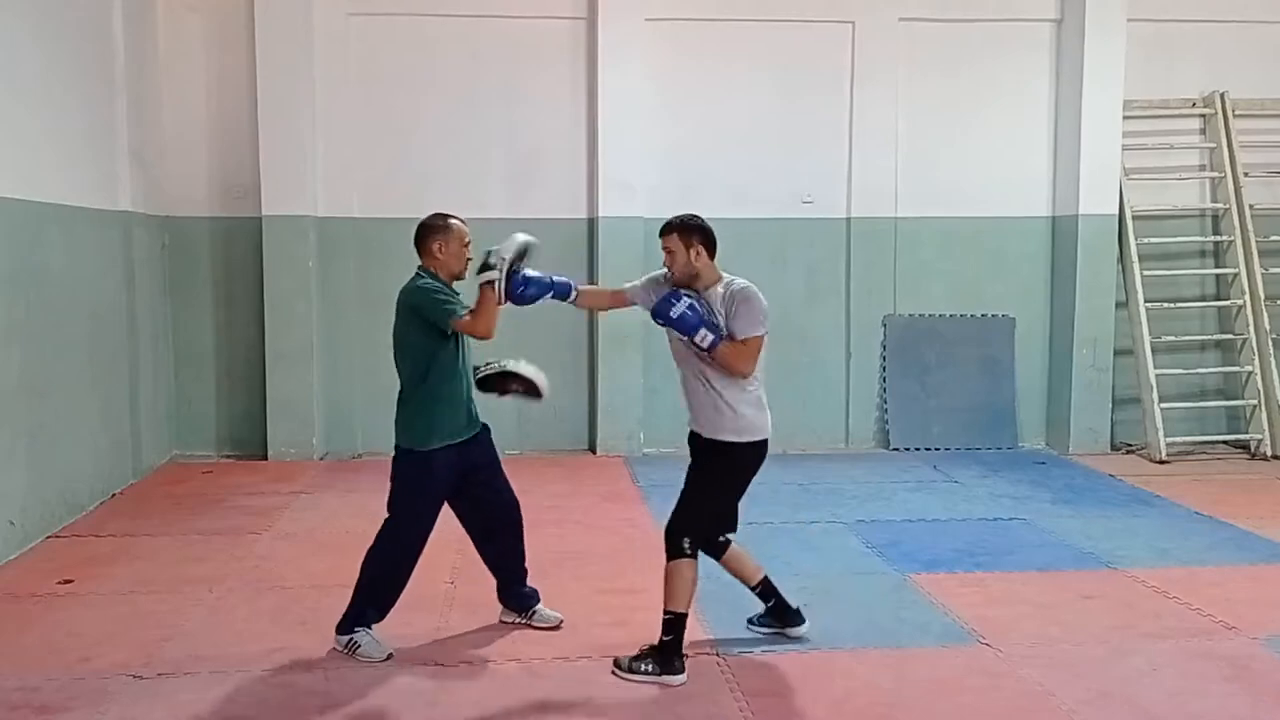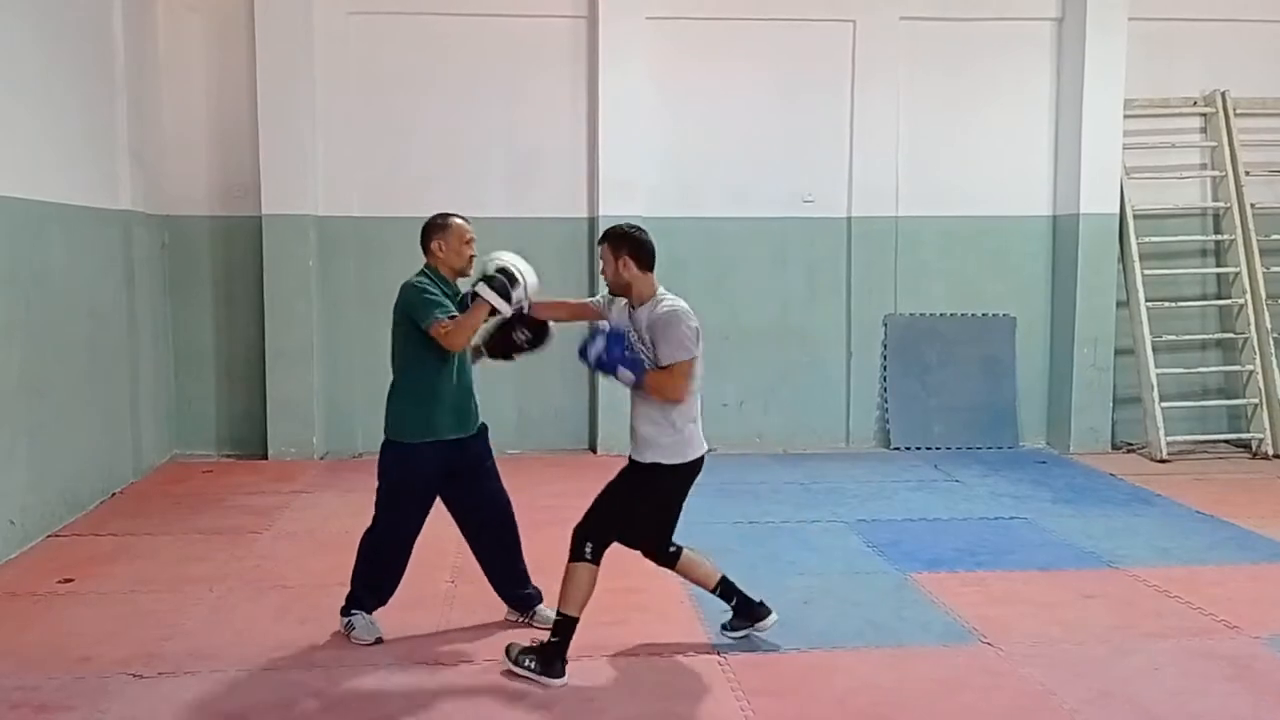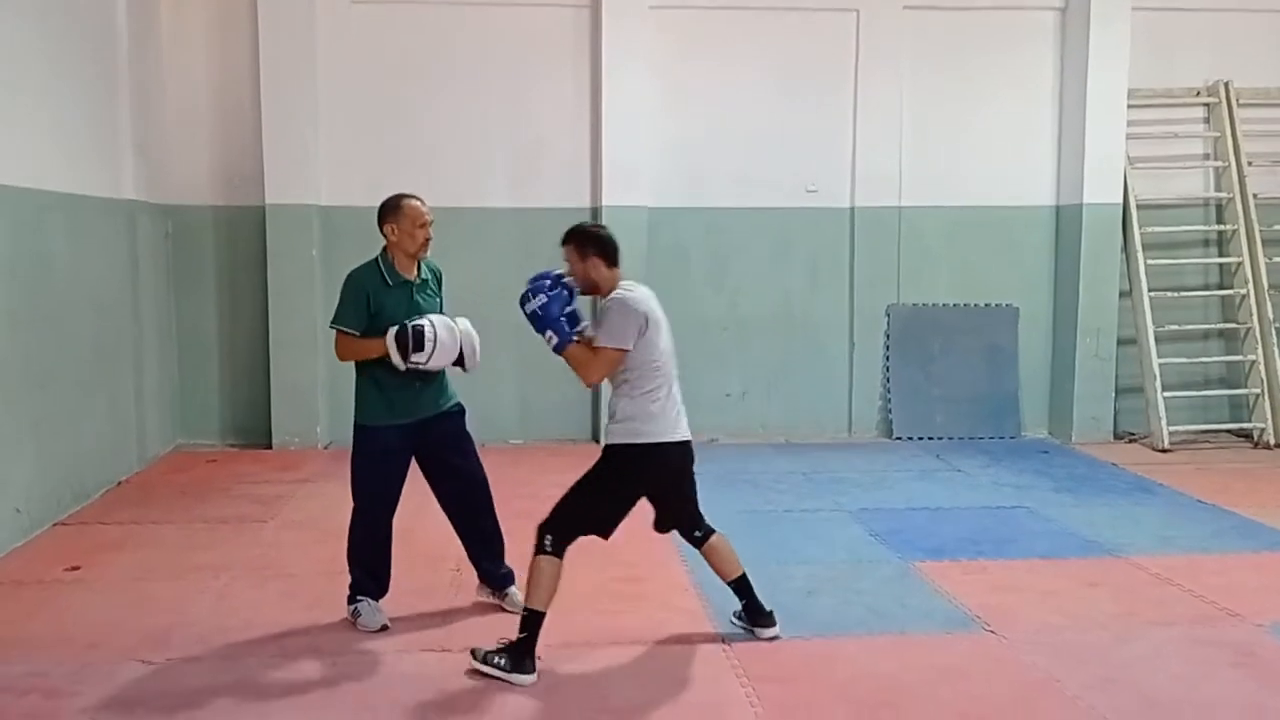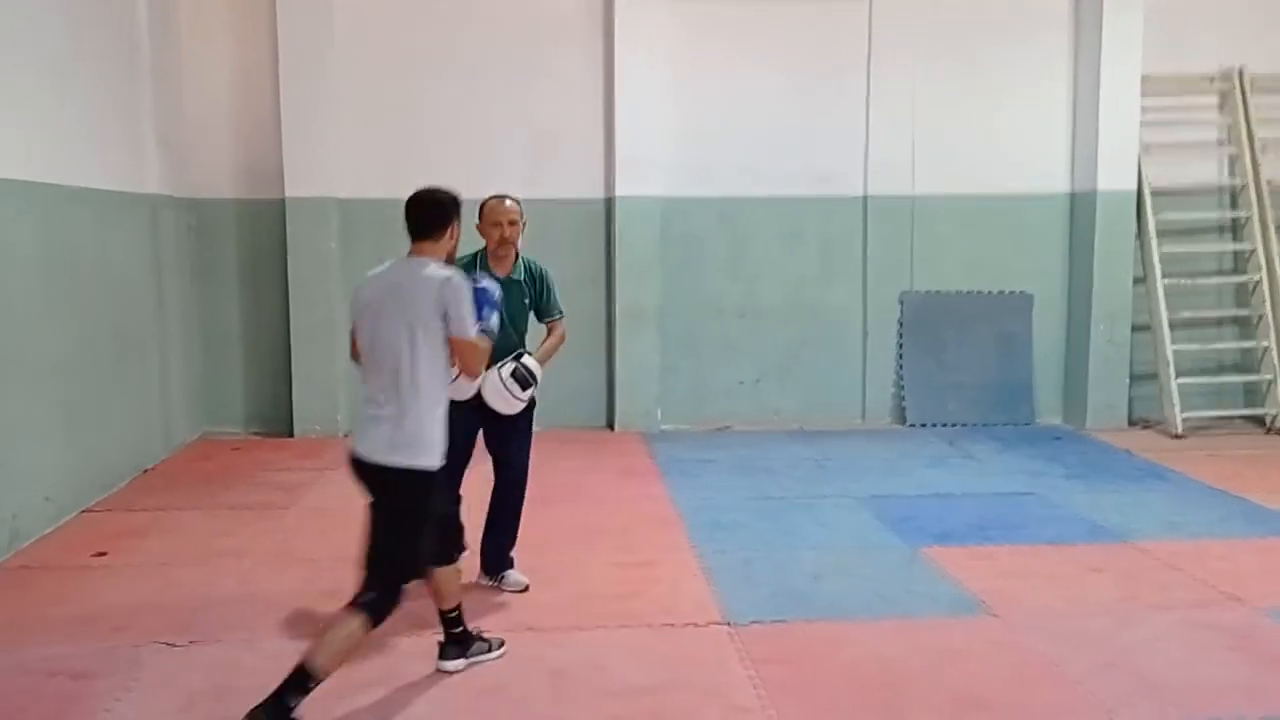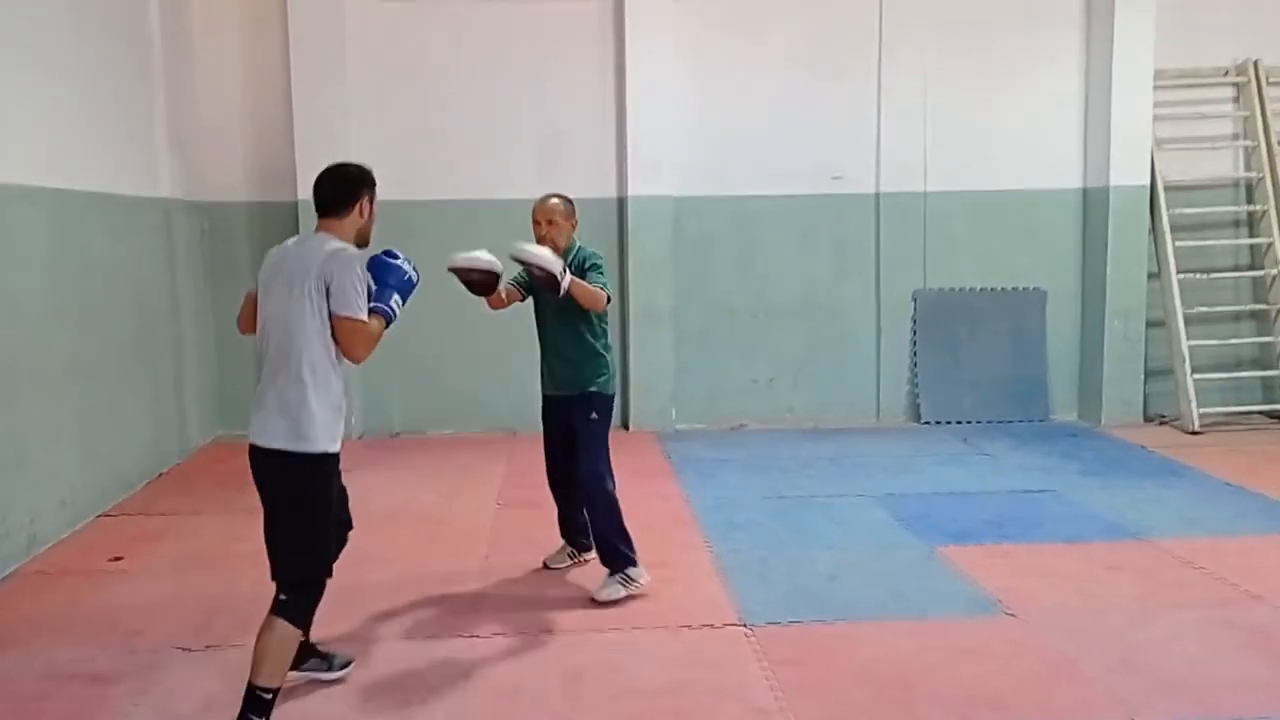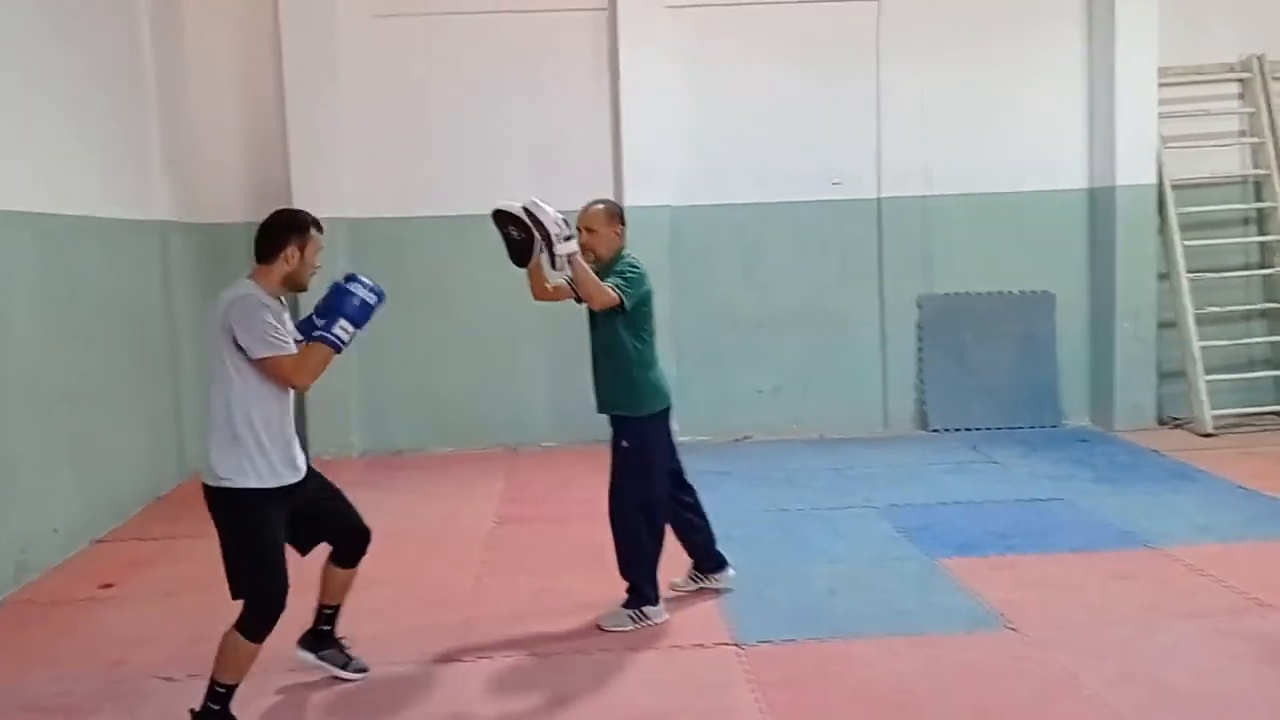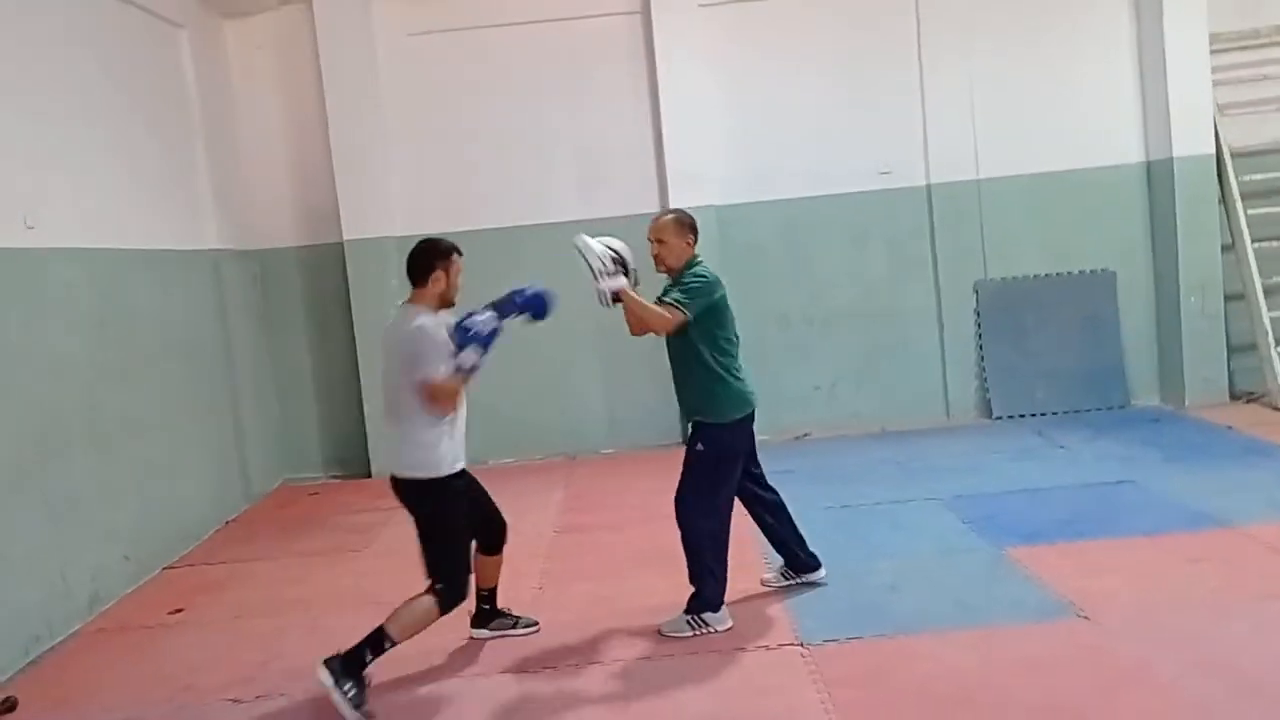
dt=0.7s
person 1, frame 1
left shoulder: (744, 296)
right shoulder: (667, 285)
left elbow: (743, 364)
right elbow: (605, 298)
left wrist: (698, 331)
right wrist: (555, 288)
left hip: (740, 441)
right hip: (709, 437)
left knee: (681, 534)
right knee: (708, 536)
left ankle: (668, 653)
right ankle: (782, 612)
person 1, frame 2
left shoulder: (672, 316)
right shoulder: (625, 306)
left elbow: (676, 389)
right elbow: (580, 310)
left wrist: (622, 368)
right wrist: (525, 305)
left hip: (666, 458)
right hip: (665, 456)
left knee: (587, 540)
right knee: (657, 547)
left ankle: (552, 656)
right ankle: (749, 609)
person 1, frame 3
left shoulder: (621, 304)
right shoulder: (638, 296)
left elbow: (594, 372)
left wrist: (553, 330)
right wrist: (570, 324)
left hip: (636, 445)
right hip: (675, 441)
left knee: (553, 534)
right knee: (696, 528)
left ankle: (522, 652)
right ankle: (758, 613)
person 1, frame 4
left shoulder: (373, 283)
right shoulder: (449, 285)
right elbow: (473, 363)
right wrist: (487, 319)
left hip: (372, 449)
right hip: (410, 458)
left knee: (442, 536)
right knee: (381, 594)
left ankle: (457, 640)
person 1, frame 5
left shoulder: (280, 256)
right shoulder: (341, 260)
left elbow: (248, 322)
right elbow: (357, 346)
right wrist: (391, 296)
left hip: (274, 437)
right hip: (302, 444)
left knee: (331, 534)
right knee: (302, 584)
left ankle: (299, 651)
person 1, frame 6
left shoulder: (269, 303)
right shoulder: (245, 304)
left elbow: (291, 365)
right elbow: (296, 376)
left wrist: (321, 321)
right wrist: (343, 320)
left hip: (288, 468)
right hip: (244, 483)
left knee: (352, 537)
right knee: (265, 604)
left ankle: (321, 637)
person 1, frame 7
left shoulder: (430, 318)
right shoulder: (419, 330)
left elbow: (479, 320)
right elbow: (446, 401)
left wrist: (505, 306)
right wrist: (470, 348)
left hip: (441, 467)
right hip: (428, 476)
left knee: (493, 530)
right knee: (449, 589)
left ankle: (487, 614)
right ankle: (350, 665)
person 2, frame 1
left shoulder: (442, 291)
right shoulder: (421, 292)
right elbow: (482, 327)
right wrist: (494, 274)
left hip: (466, 433)
right hip: (425, 444)
left knee: (501, 515)
right knee: (403, 536)
left ankle: (517, 601)
right ankle: (354, 626)
person 2, frame 2
left shoulder: (454, 292)
right shoulder: (418, 291)
right elbow: (453, 340)
right wrist: (488, 299)
left hip: (464, 432)
right hip: (413, 438)
left knee: (494, 515)
right knee: (394, 527)
left ankle: (523, 601)
right ankle: (357, 609)
person 2, frame 3
left shoulder: (433, 275)
right shoulder: (363, 281)
right elbow: (344, 348)
right wrist: (393, 343)
left hip: (440, 410)
right hip: (381, 420)
left knee: (471, 493)
right knee: (373, 509)
left ankle: (496, 580)
right ankle: (364, 596)
person 2, frame 4
left shoulder: (535, 275)
right shoulder: (459, 271)
left elbow: (557, 330)
left wrist: (533, 365)
left knee: (511, 476)
right knee: (444, 471)
left ankle: (496, 563)
person 2, frame 5
left shoulder: (589, 261)
right shoulder: (536, 268)
left elbow: (599, 302)
right elbow: (501, 300)
left wrist: (563, 278)
left hip: (592, 386)
right hip: (554, 388)
left knee: (593, 474)
right knee: (560, 473)
left ankle: (625, 567)
right ankle: (578, 543)
person 2, frame 6
left shoulder: (631, 272)
right shoulder: (595, 273)
left elbow: (600, 300)
right elbow: (543, 292)
left wrist: (570, 253)
right wrist: (532, 256)
left hip: (641, 406)
right hip: (637, 404)
left knee: (630, 501)
right knee: (669, 487)
left ankle: (645, 602)
right ankle: (711, 566)
person 2, frame 7
left shoulder: (702, 281)
right shoulder: (677, 285)
left elbow: (661, 323)
right elbow: (639, 327)
left wrist: (622, 288)
right wrist: (621, 291)
left hip: (721, 413)
right hip: (728, 409)
left knee: (697, 506)
right knee: (753, 488)
left ankle: (708, 609)
right ankle: (803, 564)
